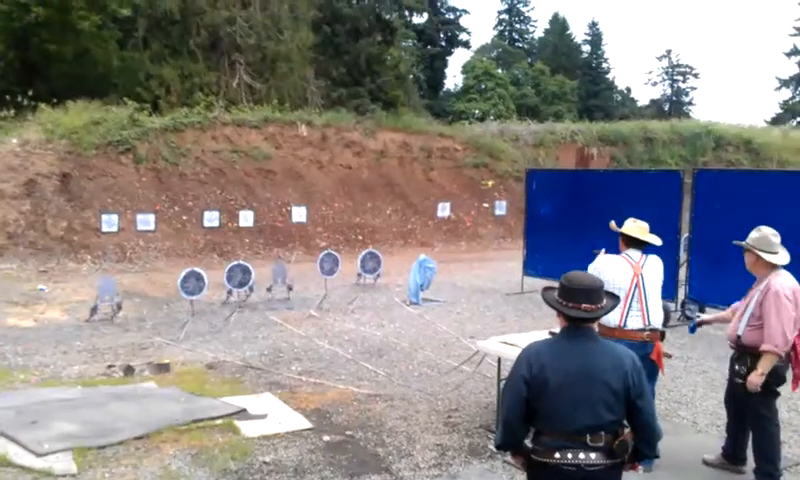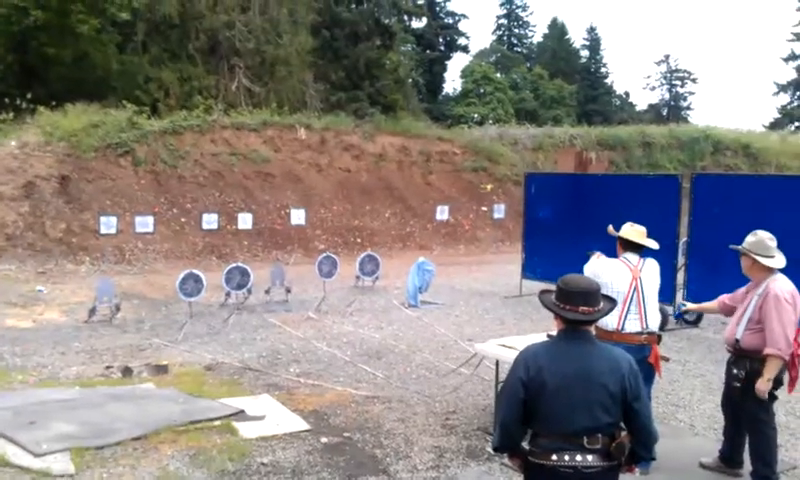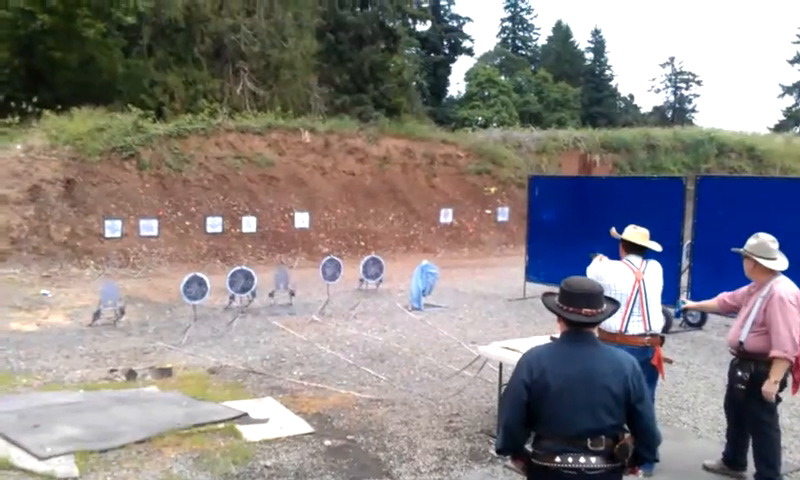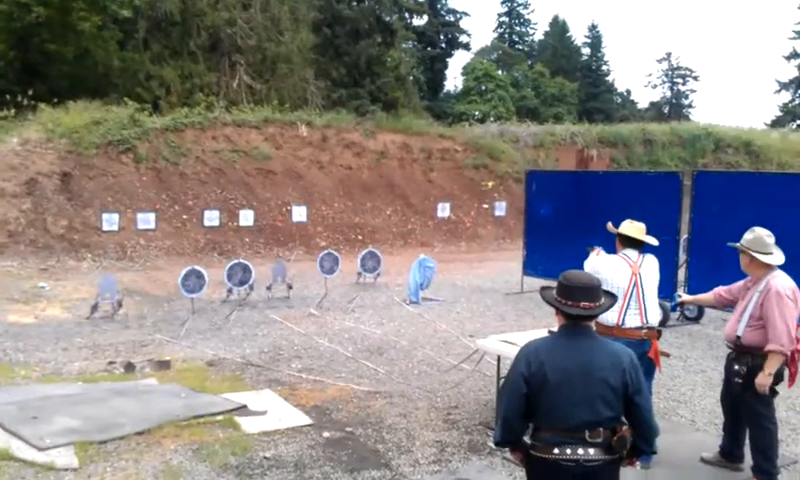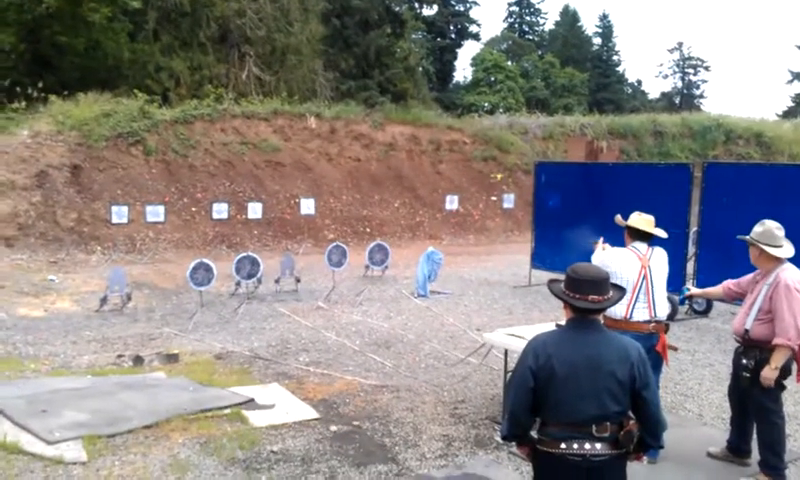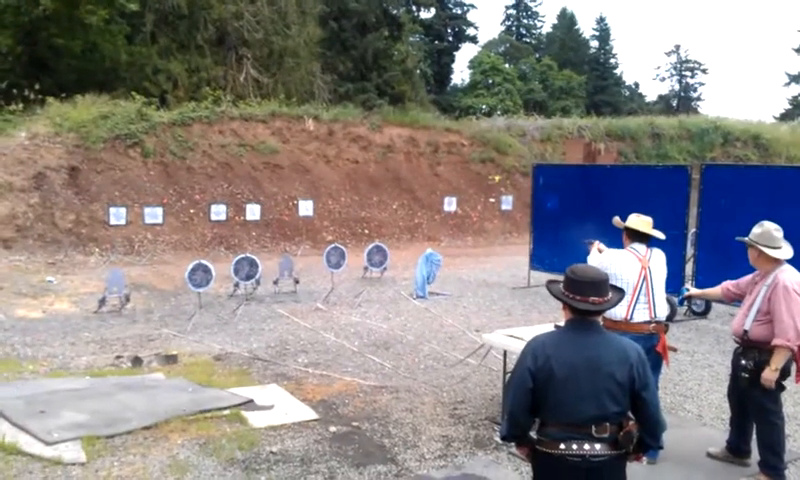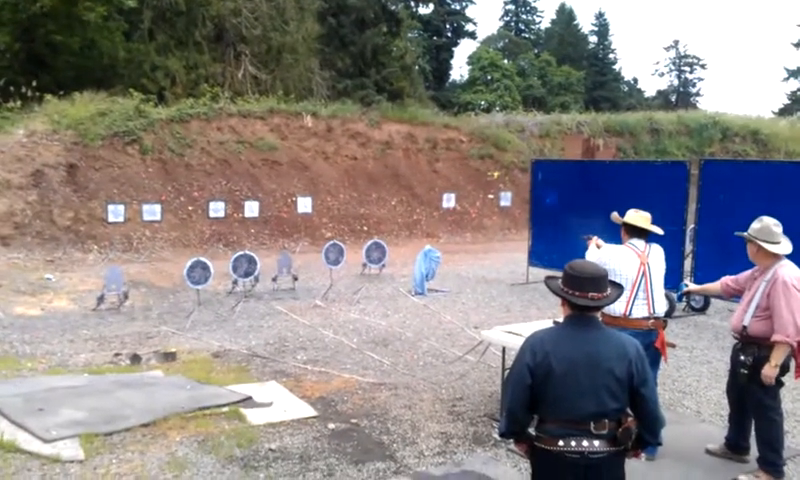
dt=0.2s
person 1, frame 1
left shoulder: (779, 287)
right shoulder: (764, 281)
left elbow: (778, 339)
right elbow: (741, 309)
left wrist: (760, 372)
right wrist: (712, 318)
left hip: (760, 364)
right hip: (744, 359)
left knee: (761, 419)
right knee: (735, 408)
right ankle: (732, 457)
person 1, frame 2
left shoulder: (777, 291)
right shoulder: (757, 286)
left elbow: (780, 342)
right elbow: (728, 302)
left wrist: (767, 378)
right wrist: (696, 307)
left hip: (758, 367)
right hip: (741, 362)
left knee: (758, 423)
right knee: (732, 411)
right ankle: (729, 460)
person 1, frame 3
right shoulder: (758, 288)
right elbow: (727, 301)
left wrist: (773, 380)
right wrist: (695, 305)
left hip: (761, 370)
right hip: (743, 364)
left knee: (762, 425)
right knee: (735, 414)
person 1, frame 4
left shoulder: (778, 288)
right shoulder: (753, 282)
right elbow: (722, 295)
left wrist: (768, 372)
right wrist: (692, 299)
left hip: (758, 363)
right hip: (739, 358)
left knee: (759, 418)
right knee: (732, 407)
right ankle: (730, 454)
person 1, frame 5
right shoulder: (762, 276)
right elbow: (731, 288)
left wrist: (774, 366)
right wrist: (700, 292)
left hip: (765, 358)
right hip: (747, 352)
left knee: (767, 413)
right knee: (739, 402)
right ankle: (737, 449)
person 1, frame 6
right shoulder: (761, 277)
right elbow: (730, 289)
left wrist: (774, 368)
right wrist: (700, 293)
left hip: (764, 359)
right hip: (746, 353)
left knee: (766, 414)
right knee: (739, 402)
right ankle: (737, 449)
person 1, frame 7
right shoulder: (760, 272)
right elbow: (729, 284)
left wrist: (774, 364)
right wrist: (698, 288)
left hip: (764, 354)
right hip: (745, 349)
left knee: (764, 410)
right knee: (738, 398)
right ankle: (736, 446)
person 2, frame 1
left shoulder: (606, 264)
right shoulder: (656, 264)
left elbow: (591, 278)
left hip: (612, 342)
right hip: (647, 344)
right ankle: (644, 457)
person 2, frame 2
left shoulder: (603, 267)
right shoulder: (653, 267)
left elbow: (588, 276)
left wrist: (593, 261)
left hip: (611, 345)
right hip: (644, 347)
right ankle: (642, 460)
person 2, frame 3
left shoulder: (607, 270)
right shoulder: (655, 269)
left elbow: (591, 277)
left wrist: (596, 263)
left hip: (614, 347)
right hip: (648, 348)
right ankle: (645, 462)
person 2, frame 4
left shoulder: (604, 263)
right shoulder: (652, 263)
left elbow: (589, 272)
left wrist: (594, 257)
left hip: (612, 340)
right hip: (645, 341)
right ankle: (643, 454)
person 2, frame 5
left shoulder: (613, 257)
right shoulder: (661, 256)
left elbow: (597, 266)
left wrist: (599, 250)
left hip: (620, 334)
right hip: (653, 335)
right ankle: (650, 449)
person 2, frame 6
left shoulder: (612, 258)
right shoulder: (659, 257)
left elbow: (595, 267)
left wrist: (594, 252)
left hip: (621, 335)
right hip: (652, 336)
right ankle: (649, 449)
person 2, frame 7
left shoulder: (611, 254)
right shoulder: (657, 253)
left elbow: (593, 262)
left wrist: (593, 247)
left hip: (620, 331)
right hip: (651, 331)
right ankle: (649, 445)
person 3, frame 1
left shoulder: (533, 357)
right shoulder: (625, 360)
left elbow: (511, 414)
right elbow: (646, 420)
left wrist: (516, 450)
right wrist: (639, 455)
person 3, frame 2
left shoulder: (531, 359)
right shoulder: (622, 363)
left elbow: (508, 417)
right elbow: (642, 422)
left wrist: (514, 451)
right wrist: (636, 457)
person 3, frame 3
left shoulder: (534, 361)
right shoulder: (625, 364)
left elbow: (512, 419)
right elbow: (645, 423)
left wrist: (517, 454)
right wrist: (638, 460)
person 3, frame 4
left shoulder: (532, 354)
right shoulder: (622, 357)
left elbow: (510, 411)
right elbow: (643, 415)
left wrist: (516, 445)
right wrist: (635, 451)
person 3, frame 5
left shoulder: (540, 348)
right shoulder: (630, 351)
left elbow: (517, 404)
right elbow: (650, 410)
left wrist: (522, 440)
right wrist: (642, 446)
left hip: (555, 459)
right hip: (608, 461)
person 3, frame 6
left shoulder: (539, 349)
right shoulder: (630, 352)
left elbow: (516, 405)
right elbow: (650, 410)
left wrist: (522, 440)
right wrist: (642, 446)
left hip: (554, 460)
right hip: (608, 463)
person 3, frame 7
left shoulder: (538, 345)
right shoulder: (628, 348)
left elbow: (515, 401)
right elbow: (648, 407)
left wrist: (520, 437)
right wrist: (640, 443)
left hip: (553, 457)
right hip: (606, 459)
